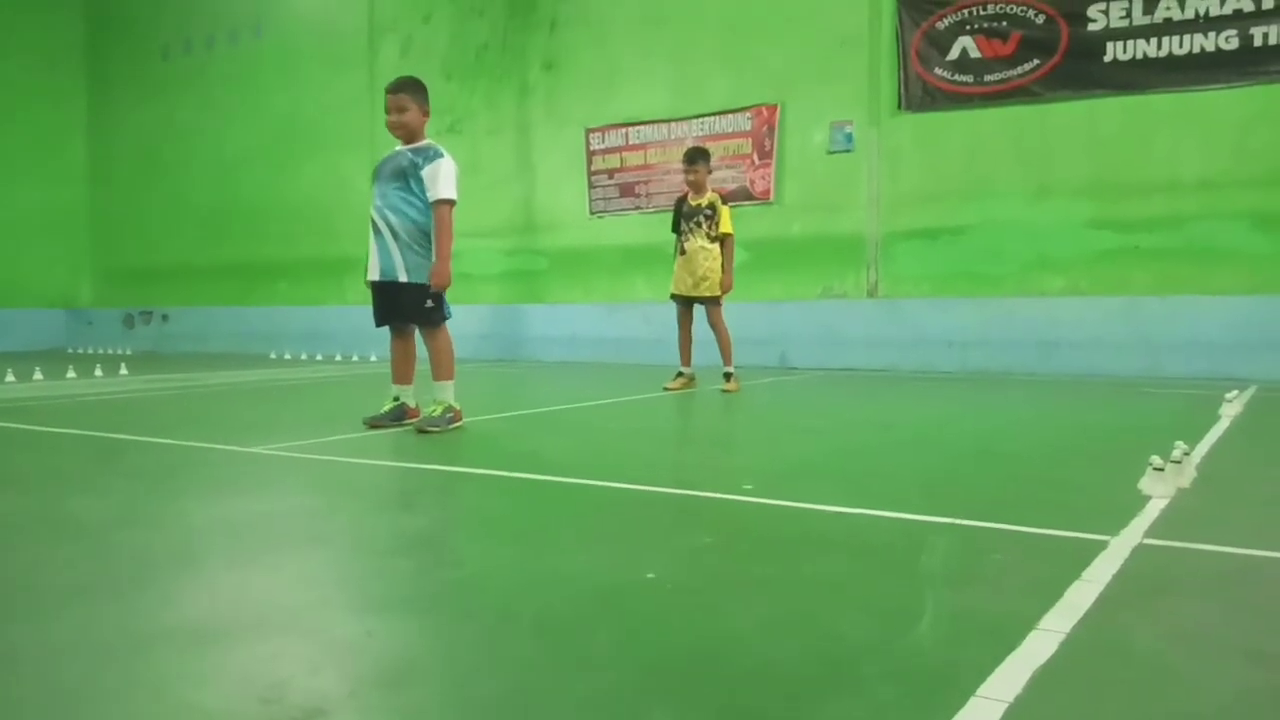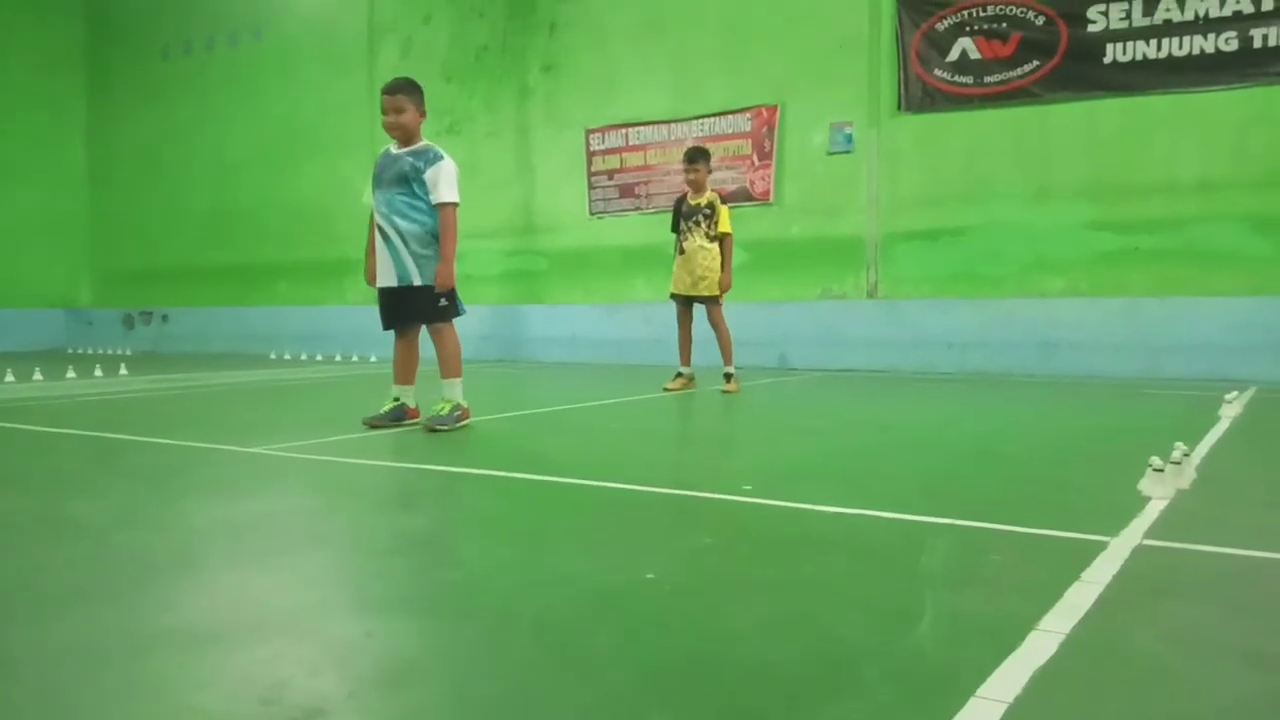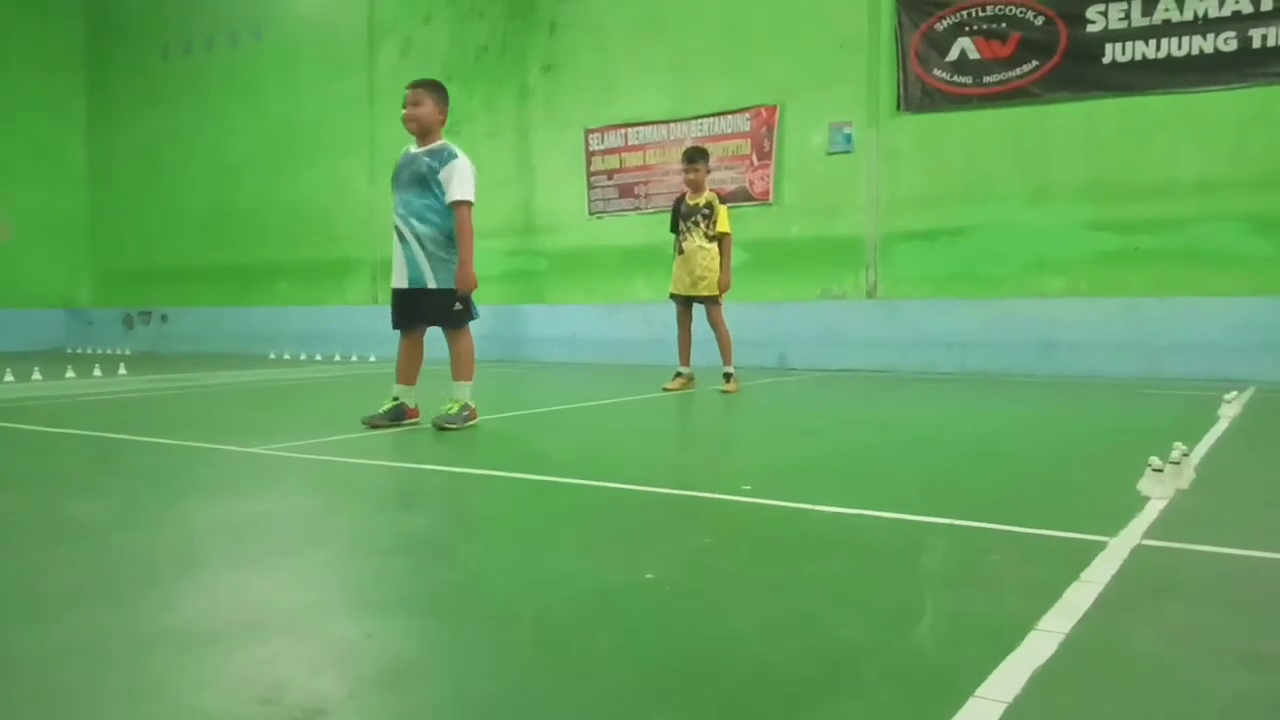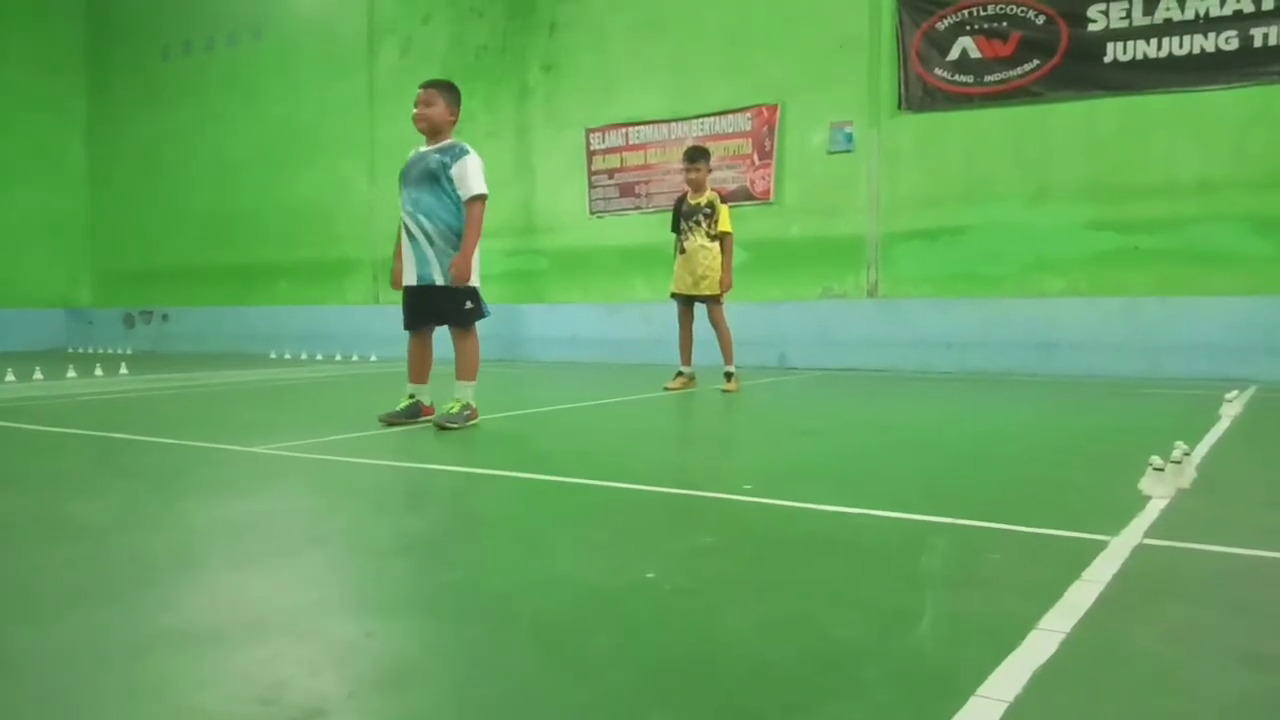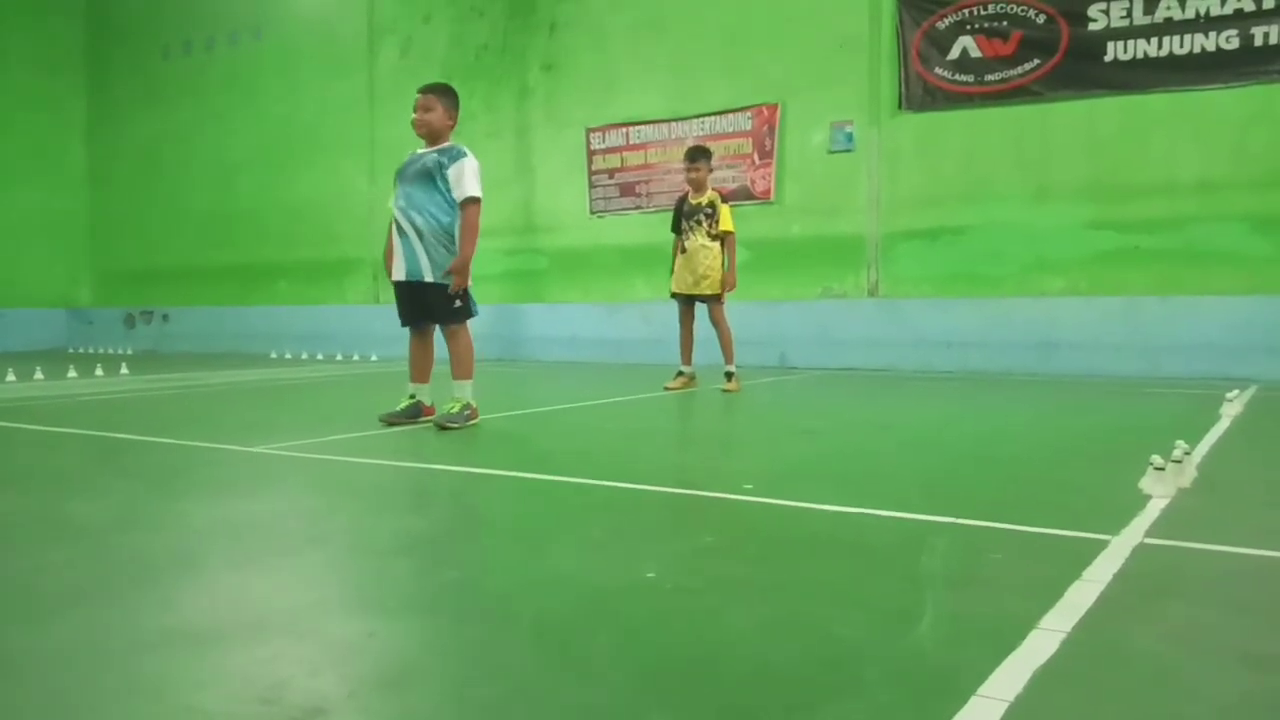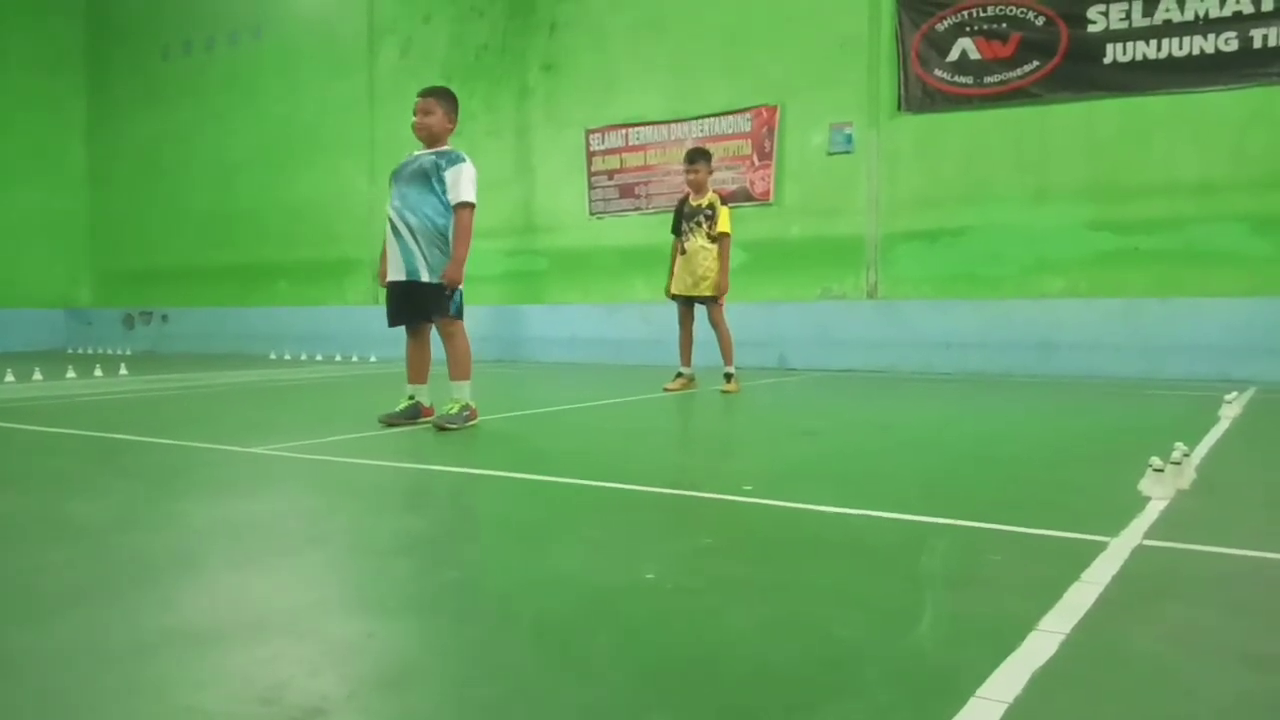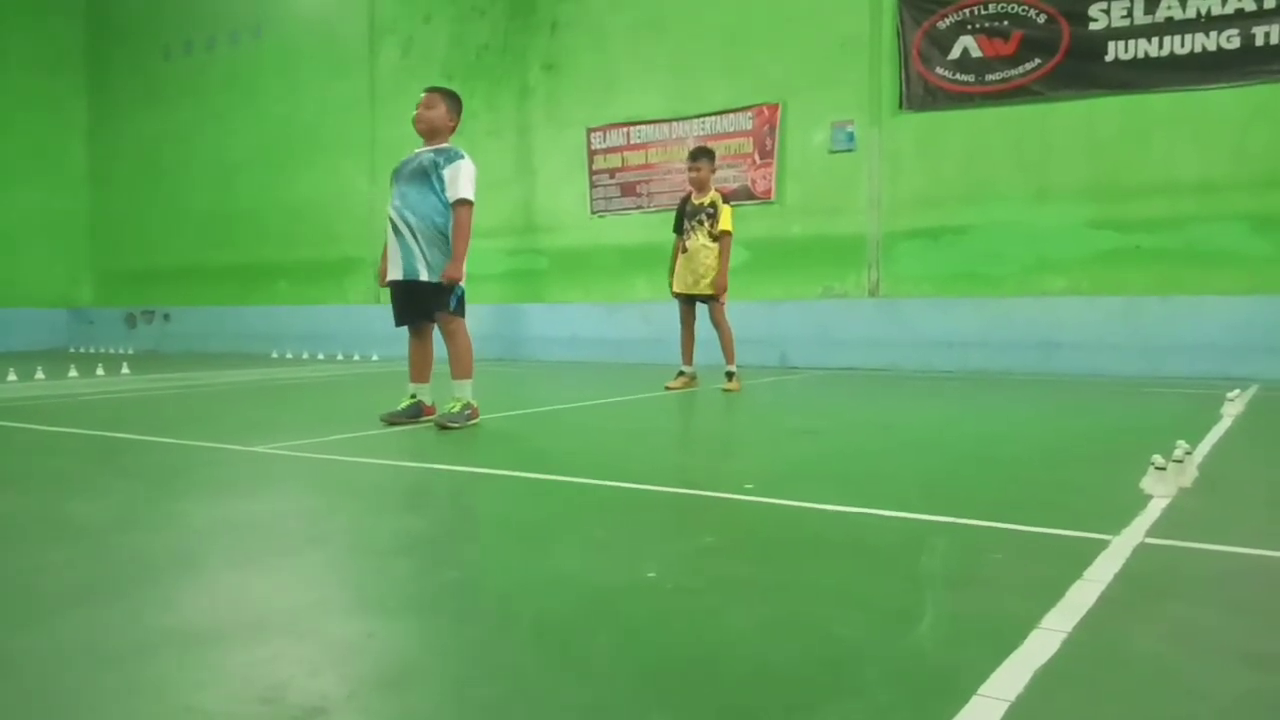
dt=0.3s
person 1, frame 1
left shoulder: (434, 158)
right shoulder: (387, 161)
left elbow: (443, 211)
left wrist: (443, 262)
right wrist: (371, 259)
left hip: (419, 264)
right hip: (386, 265)
left knee: (432, 326)
right knee: (399, 329)
left ankle: (446, 404)
right ankle: (403, 402)
person 1, frame 2
left shoulder: (435, 160)
right shoulder: (383, 159)
left elbow: (447, 213)
left wrist: (446, 263)
right wrist: (371, 258)
left hip: (426, 264)
right hip: (392, 267)
left knee: (440, 325)
right knee: (403, 331)
left ankle: (455, 402)
right ankle: (403, 402)
person 1, frame 3
left shoulder: (451, 158)
right shoulder: (405, 159)
left elbow: (462, 212)
left wrist: (466, 263)
right wrist: (399, 258)
left hip: (444, 267)
right hip: (407, 268)
left knee: (455, 328)
right knee: (409, 332)
left ankle: (463, 403)
right ankle: (403, 403)
person 1, frame 4
left shoulder: (461, 156)
right shoulder: (413, 160)
left elbow: (475, 206)
left wrist: (465, 256)
right wrist: (398, 260)
left hip: (450, 265)
right hip: (417, 267)
left knee: (462, 328)
right knee: (418, 331)
left ankle: (464, 402)
right ankle: (418, 400)
person 1, frame 5
left shoulder: (458, 159)
right shoulder: (408, 163)
left elbow: (470, 209)
right elbow: (396, 212)
left wrist: (464, 259)
right wrist: (390, 256)
left hip: (442, 264)
right hip: (408, 265)
left knee: (453, 326)
right knee: (419, 328)
left ankle: (464, 402)
right ankle: (419, 400)
person 1, frame 6
left shoulder: (455, 162)
right shoulder: (405, 165)
left elbow: (464, 213)
left wrist: (457, 262)
right wrist: (384, 259)
left hip: (436, 265)
right hip: (402, 266)
left knee: (449, 325)
right knee: (415, 329)
left ankle: (463, 403)
right ankle: (418, 400)
person 1, frame 7
left shoulder: (454, 160)
right shoulder: (406, 163)
left elbow: (462, 210)
left wrist: (456, 261)
right wrist: (385, 259)
left hip: (437, 264)
right hip: (405, 265)
left knee: (450, 323)
right knee: (418, 327)
left ankle: (464, 401)
right ankle: (420, 399)
person 2, frame 1
left shoulder: (717, 202)
right shoulder: (681, 203)
left elbow: (728, 237)
left wrist: (728, 272)
right wrist: (675, 267)
left hip: (710, 272)
right hip: (684, 272)
left knee: (715, 320)
right knee: (683, 321)
left ankle: (729, 373)
right ankle: (685, 373)
person 2, frame 2
left shoulder: (716, 201)
right shoulder: (681, 203)
left elbow: (727, 237)
left wrist: (727, 271)
right wrist: (675, 266)
left hip: (709, 271)
right hip: (684, 272)
left knee: (716, 319)
right knee: (683, 321)
left ankle: (730, 373)
right ankle: (685, 373)
person 2, frame 3
left shoulder: (715, 201)
right shoulder: (679, 203)
left elbow: (725, 236)
left wrist: (725, 272)
right wrist: (675, 268)
left hip: (708, 271)
right hip: (683, 272)
left knee: (715, 319)
right knee: (682, 321)
left ankle: (729, 373)
right ankle: (684, 373)
person 2, frame 4
left shoulder: (716, 200)
right shoulder: (681, 202)
left elbow: (726, 236)
left wrist: (727, 271)
right wrist: (676, 268)
left hip: (710, 271)
right hip: (685, 271)
left knee: (717, 318)
right knee: (684, 321)
left ankle: (730, 372)
right ankle: (685, 372)
person 2, frame 5
left shoulder: (717, 200)
right shoulder: (682, 202)
left elbow: (729, 236)
left wrist: (731, 270)
right wrist: (673, 272)
left hip: (710, 271)
right hip: (685, 272)
left knee: (717, 318)
right knee: (684, 320)
left ankle: (730, 372)
right ankle: (686, 372)
person 2, frame 6
left shoulder: (717, 202)
right shoulder: (683, 204)
left elbow: (724, 238)
left wrist: (723, 274)
right wrist: (671, 276)
left hip: (709, 273)
right hip: (684, 274)
left knee: (717, 319)
right knee: (684, 322)
left ankle: (730, 373)
right ankle: (685, 373)
person 2, frame 7
left shoulder: (719, 201)
right shoulder: (685, 202)
left elbow: (725, 236)
left wrist: (722, 272)
right wrist: (672, 272)
left hip: (710, 272)
right hip: (686, 272)
left knee: (718, 318)
right knee: (686, 321)
left ankle: (731, 372)
right ankle: (687, 372)
